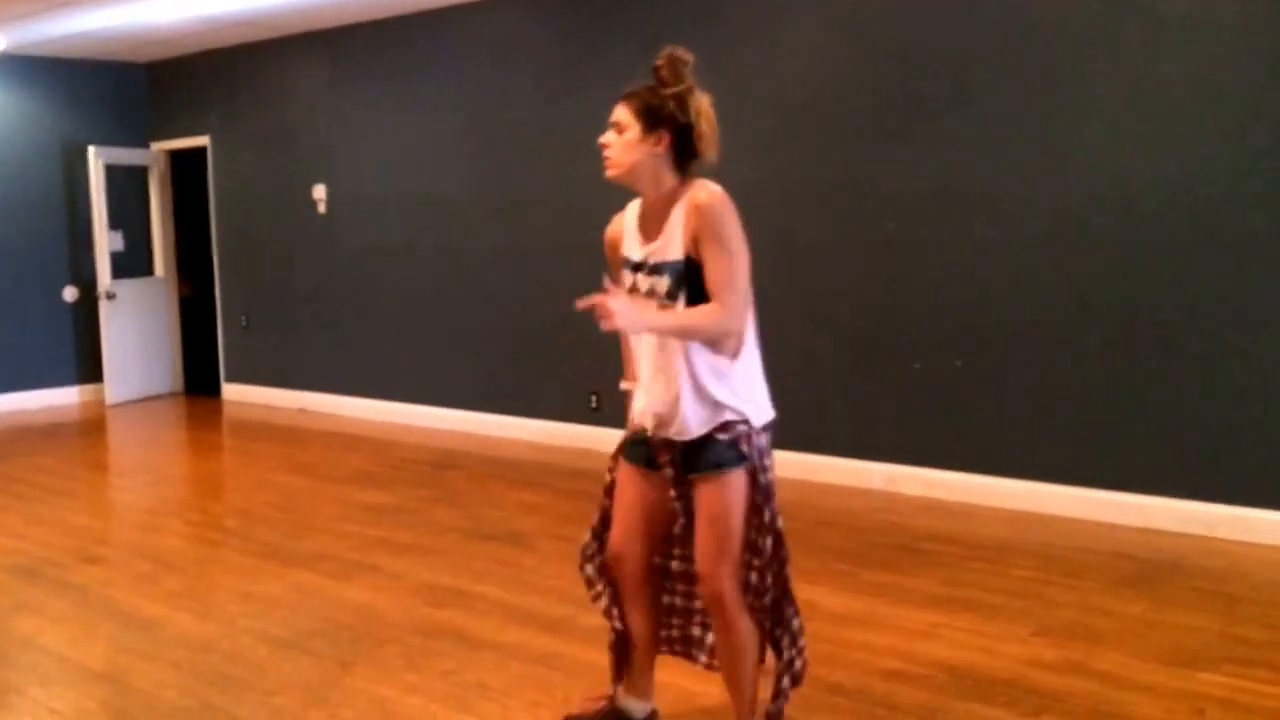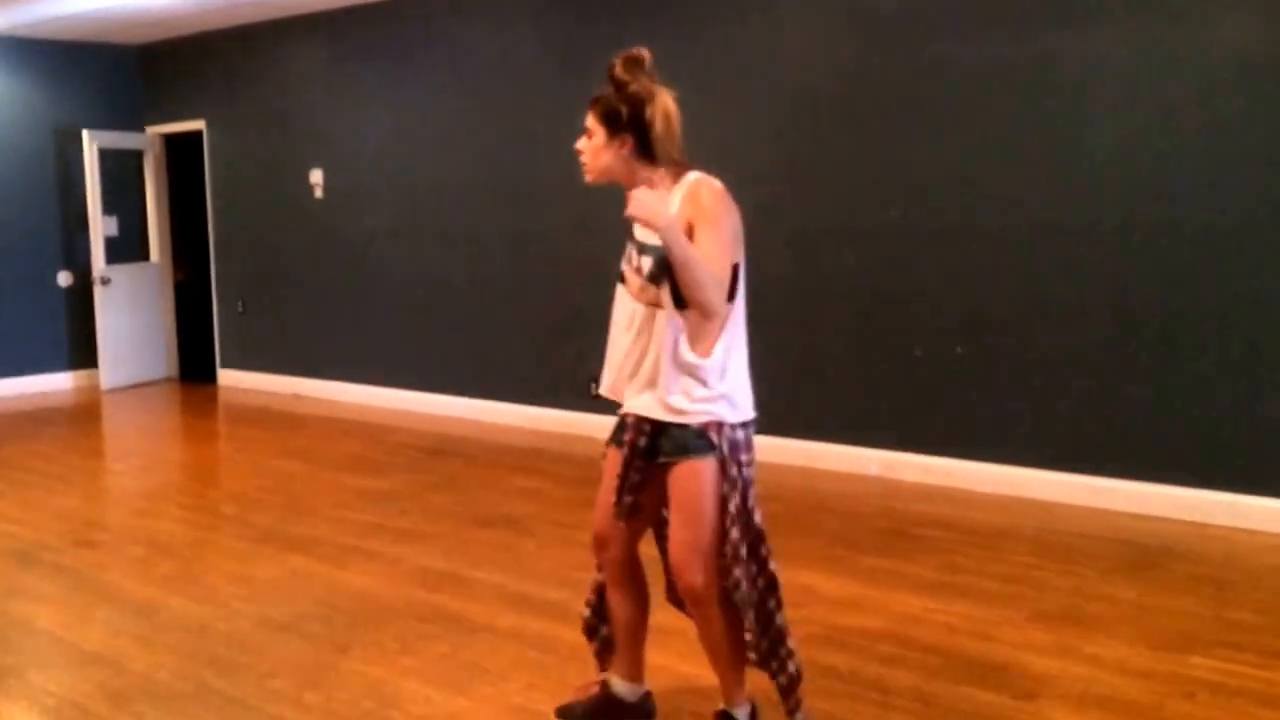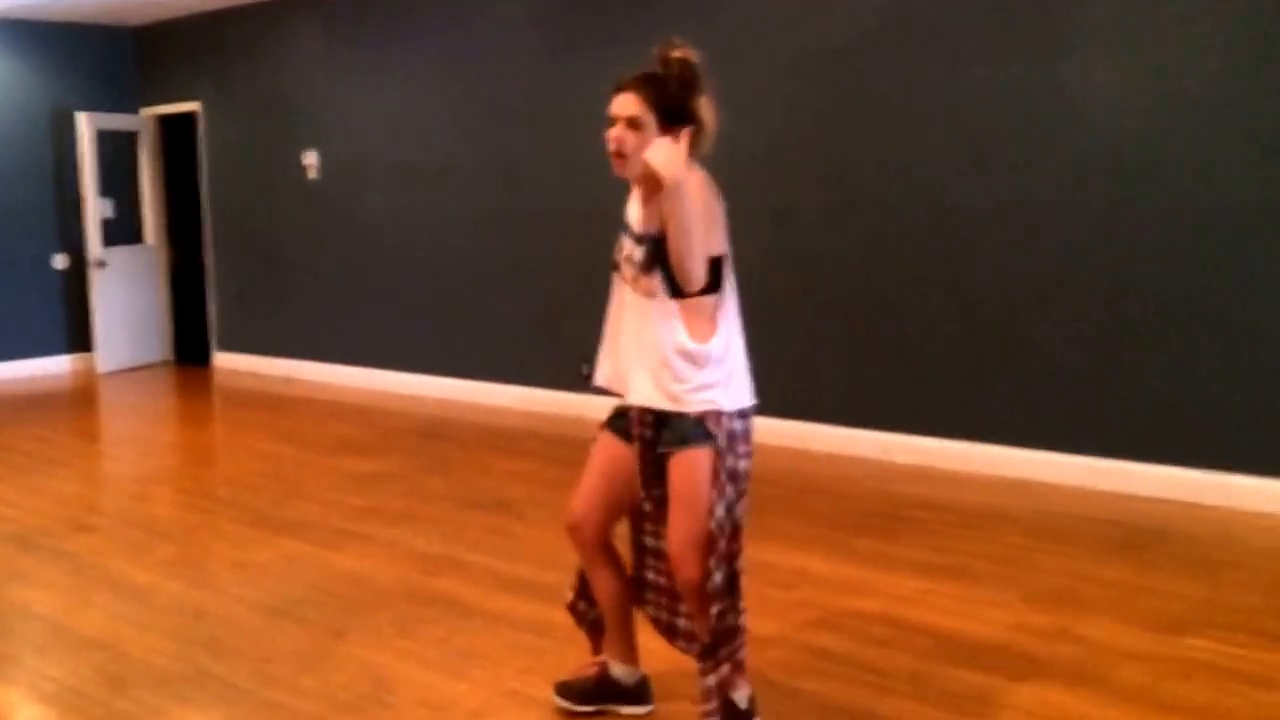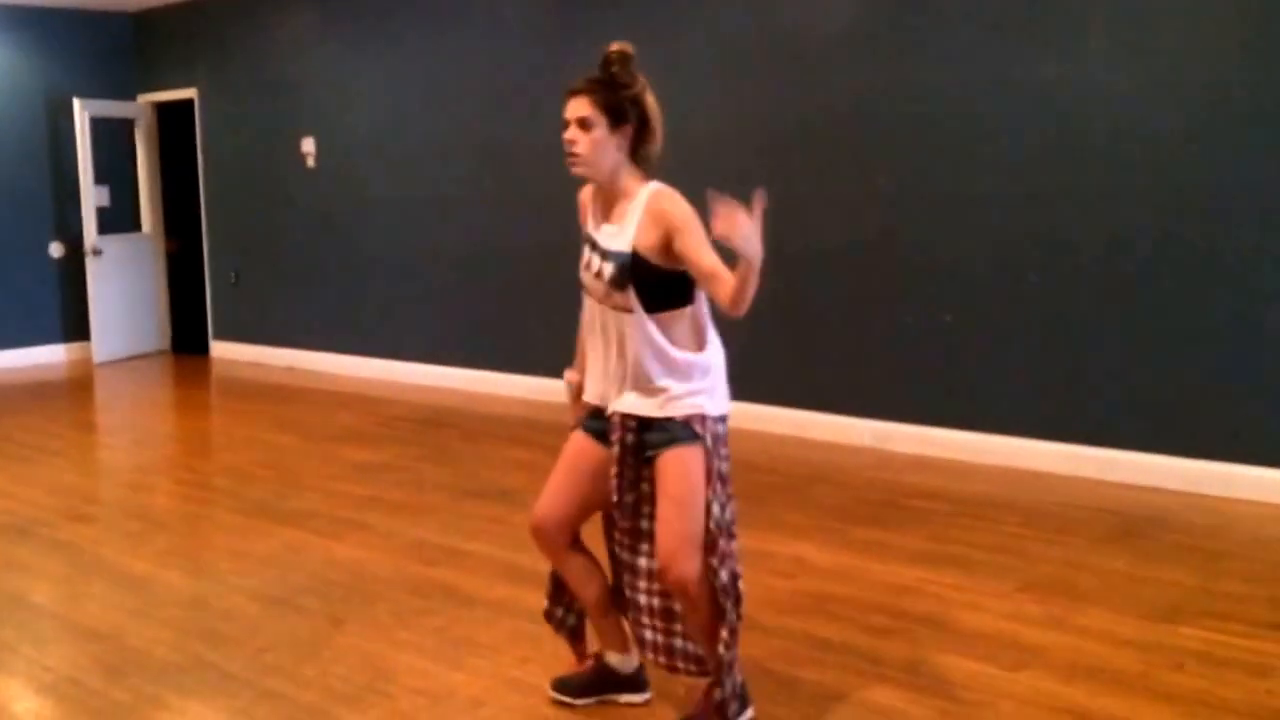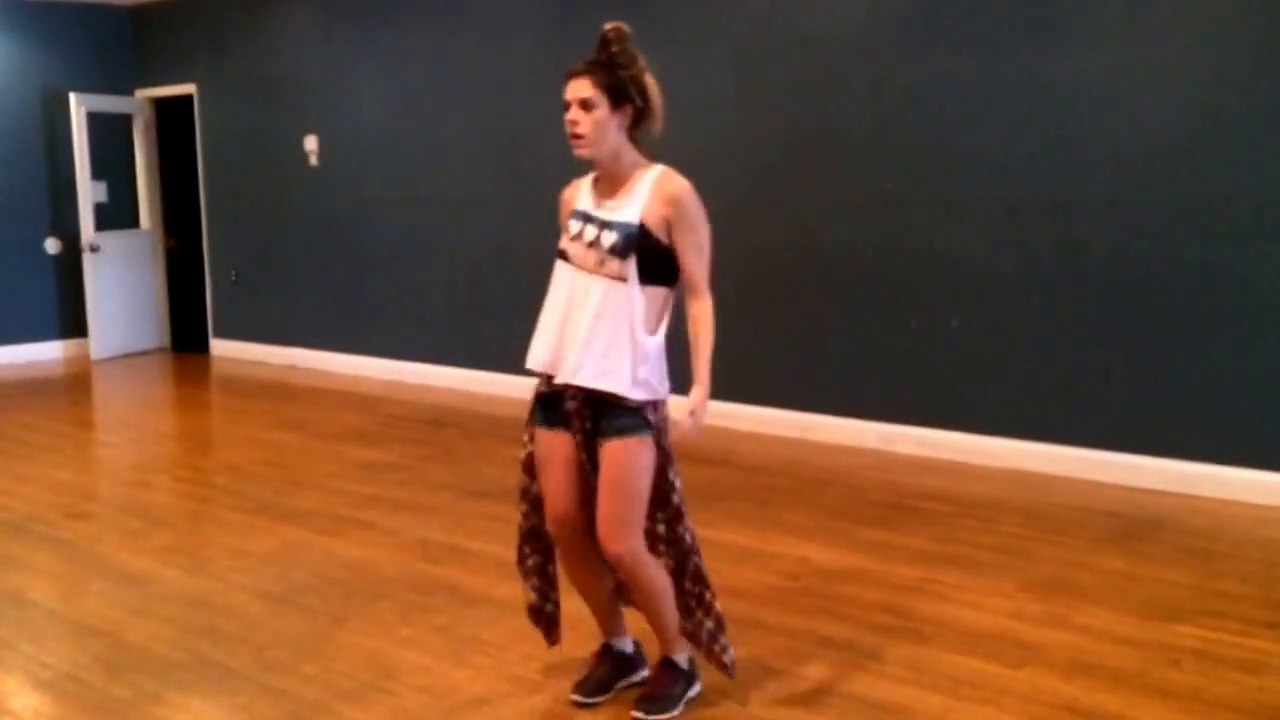
dt=0.4s
person 1, frame 1
left shoulder: (707, 206)
right shoulder: (619, 230)
left elbow: (727, 321)
left wrist: (643, 315)
left hip: (724, 423)
right hip: (655, 421)
left knee: (720, 584)
right knee: (625, 561)
person 1, frame 2
left shoulder: (701, 195)
right shoulder: (644, 200)
left elbow: (707, 298)
left wrist: (663, 225)
left hip: (705, 416)
right hip: (643, 408)
left knee: (698, 573)
right knee: (610, 543)
person 1, frame 3
left shoulder: (690, 187)
right shoulder: (636, 194)
left elbow: (690, 276)
left wrist: (675, 174)
left hip: (705, 408)
right hip: (642, 401)
left knee: (690, 565)
right knee: (585, 525)
person 1, frame 4
left shoulder: (663, 209)
right shoulder: (587, 204)
left elbow: (728, 297)
left wrist: (749, 256)
right wrist: (581, 372)
left hip: (682, 410)
right hip: (612, 406)
left knee: (679, 565)
right knee: (549, 525)
right ankle: (617, 664)
person 1, frame 5
left shoulder: (669, 193)
right shoulder: (573, 196)
left elbow: (698, 294)
left wrist: (702, 383)
left hip: (626, 393)
right hip: (561, 384)
left knee: (620, 542)
right knee: (561, 527)
left ankle: (679, 660)
right ankle: (618, 648)
